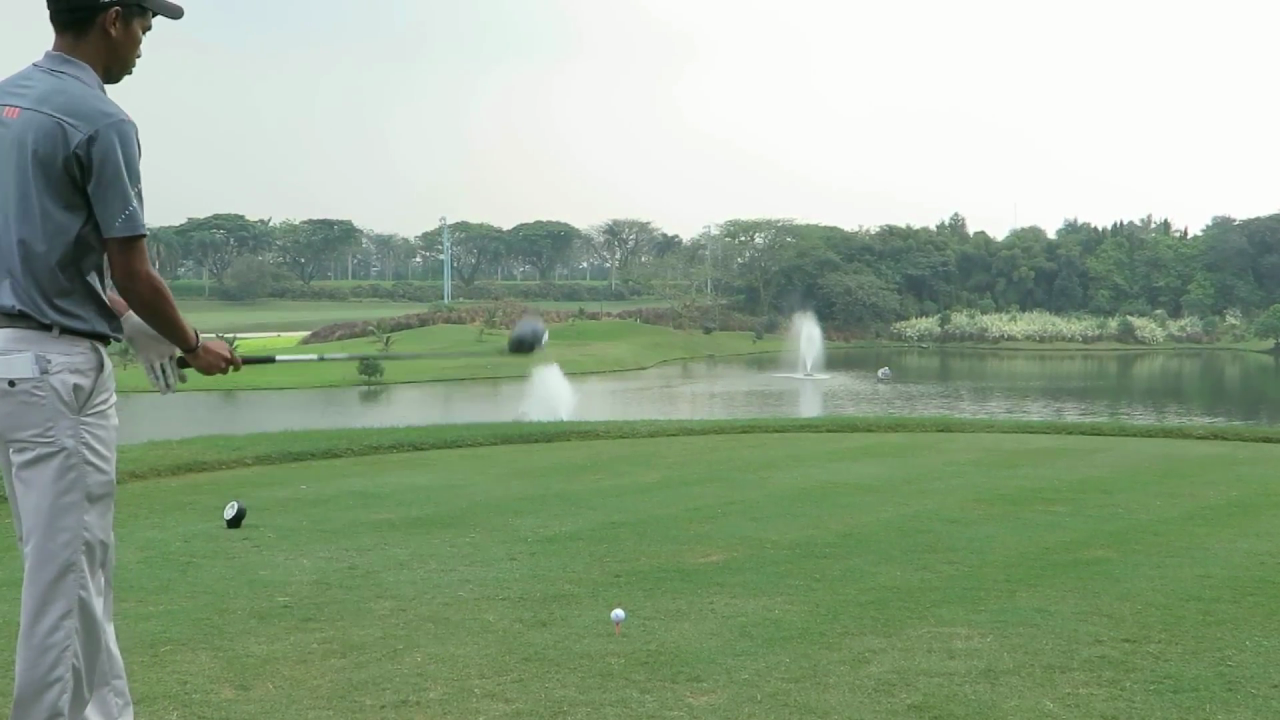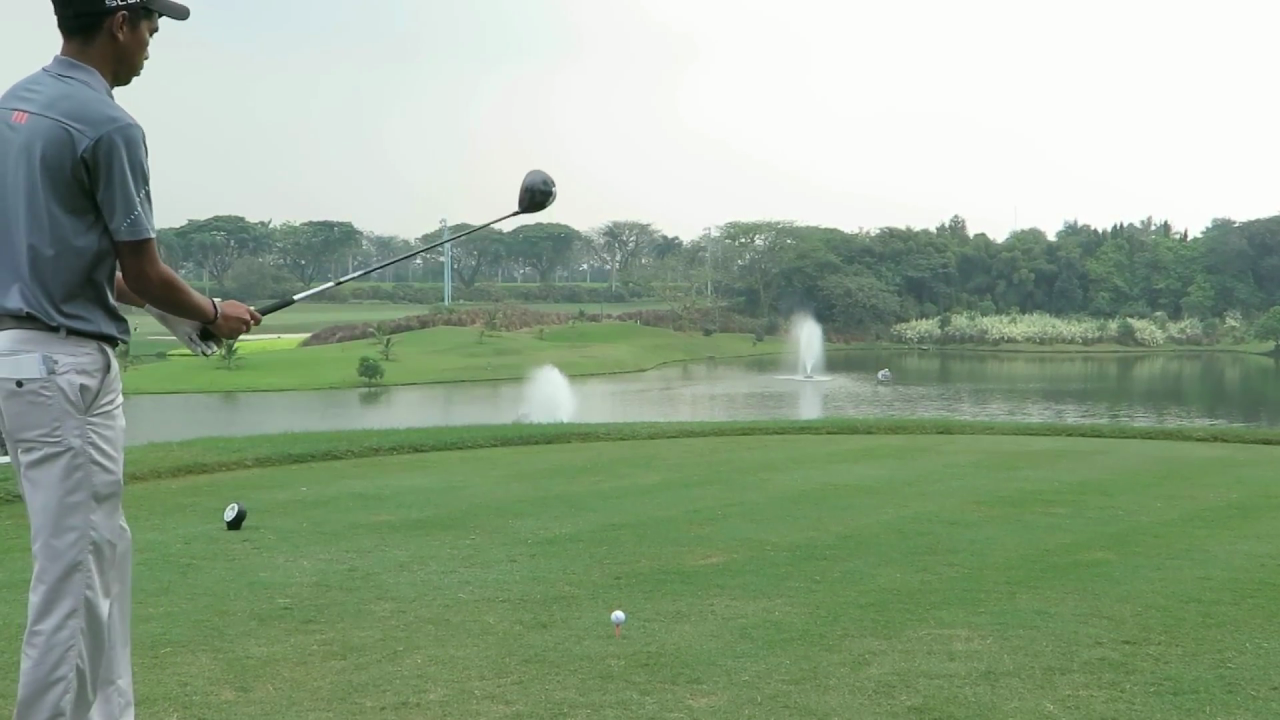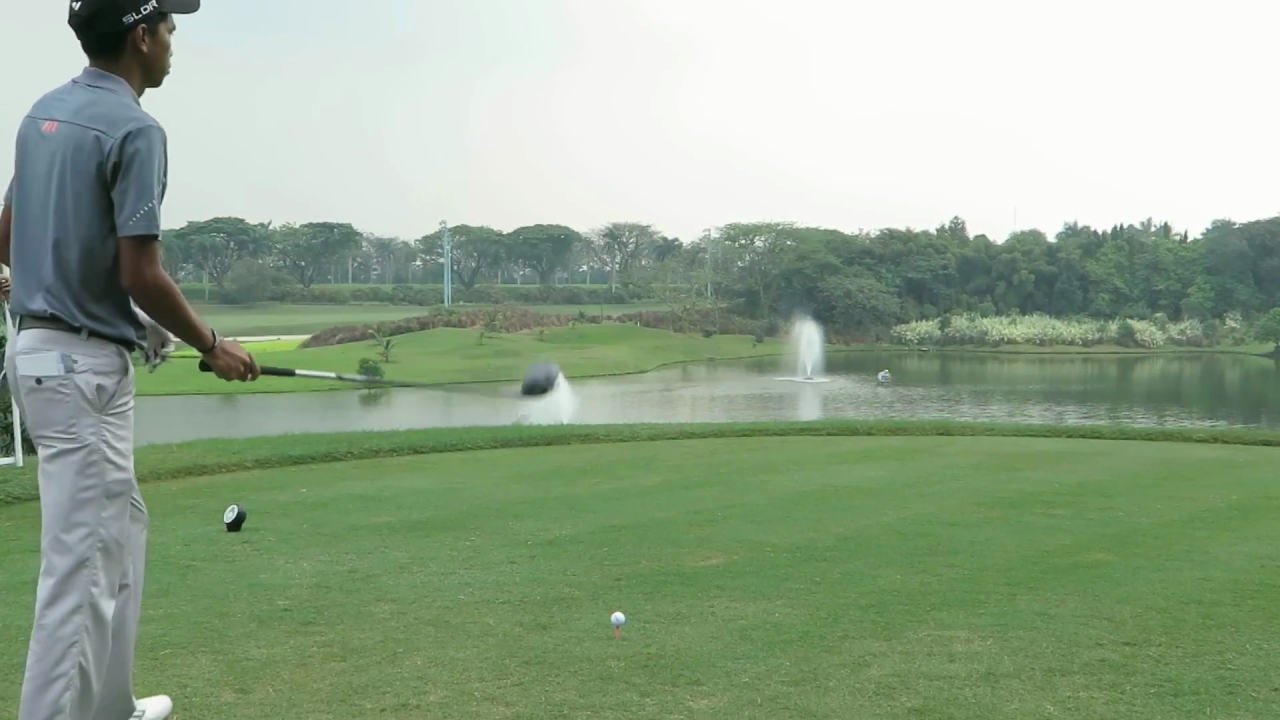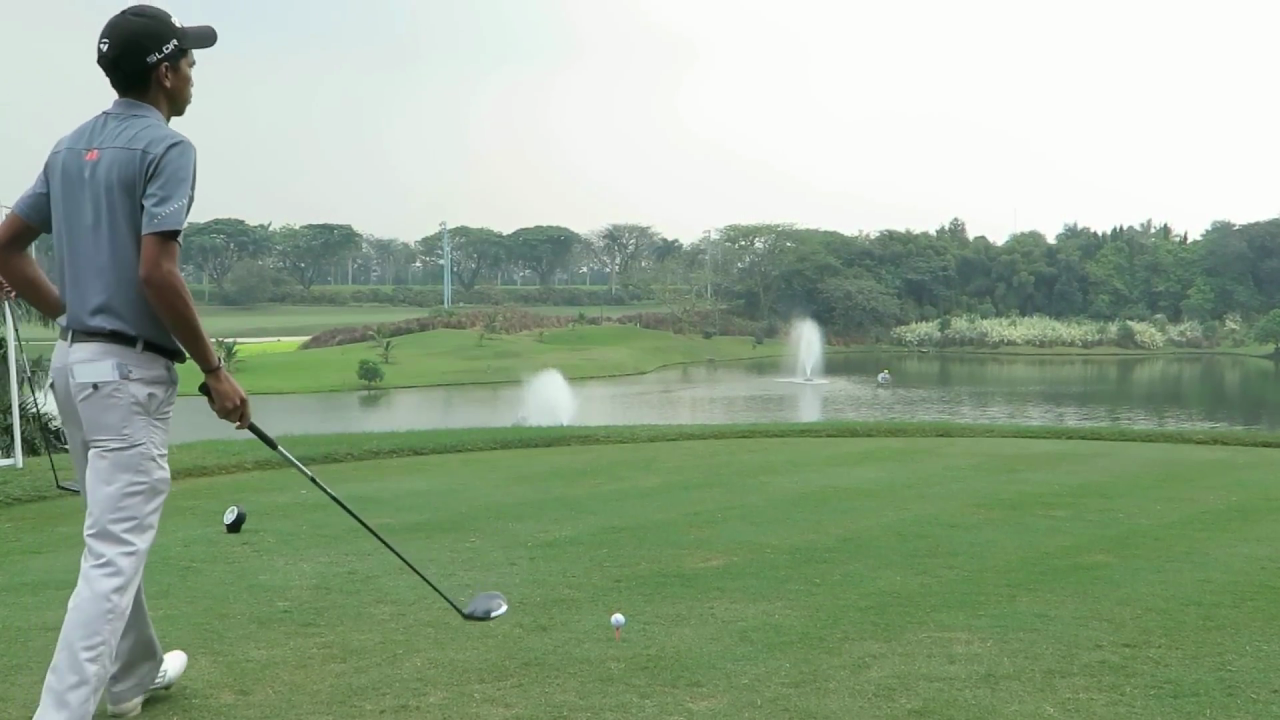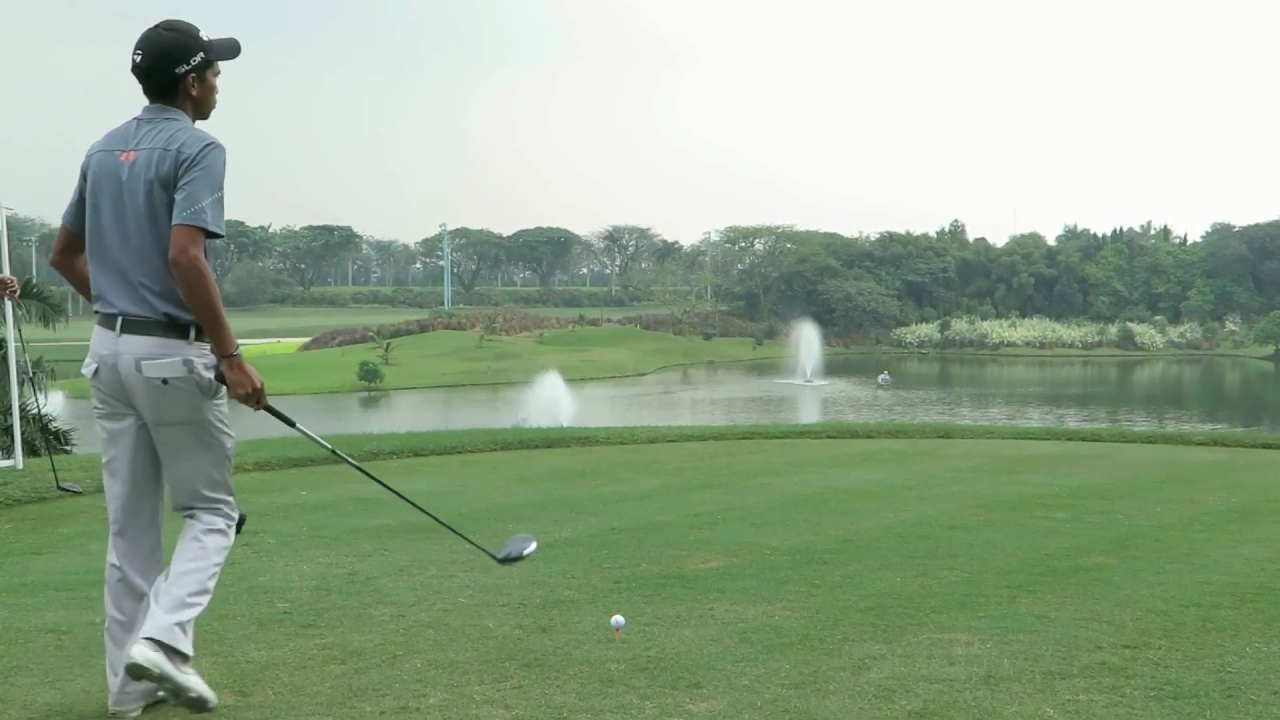
dt=0.3s
person 1, frame 1
right shoulder: (100, 121)
right elbow: (130, 272)
left wrist: (124, 320)
right wrist: (193, 345)
left knee: (74, 559)
right knee: (65, 566)
person 1, frame 2
right shoulder: (108, 125)
right elbow: (142, 272)
left wrist: (167, 304)
right wrist: (214, 313)
right hip: (64, 364)
left knee: (100, 553)
right knee: (73, 565)
person 1, frame 3
right shoulder: (133, 129)
right elbow: (141, 275)
right wrist: (211, 346)
right hip: (83, 364)
left knee: (119, 534)
right knee: (81, 561)
person 1, frame 4
left shoulder: (70, 146)
right shoulder: (167, 148)
right elbow: (156, 272)
right wrist: (215, 370)
left hip: (73, 360)
right hip: (129, 368)
left knee: (115, 533)
right knee: (113, 555)
person 1, frame 5
left shoulder: (104, 150)
right shoulder: (198, 148)
left elbow: (64, 253)
right elbow: (185, 257)
right wrist: (232, 356)
left hip: (108, 350)
right hip: (172, 352)
left knee: (132, 527)
right knee: (210, 512)
right ankle: (161, 640)
